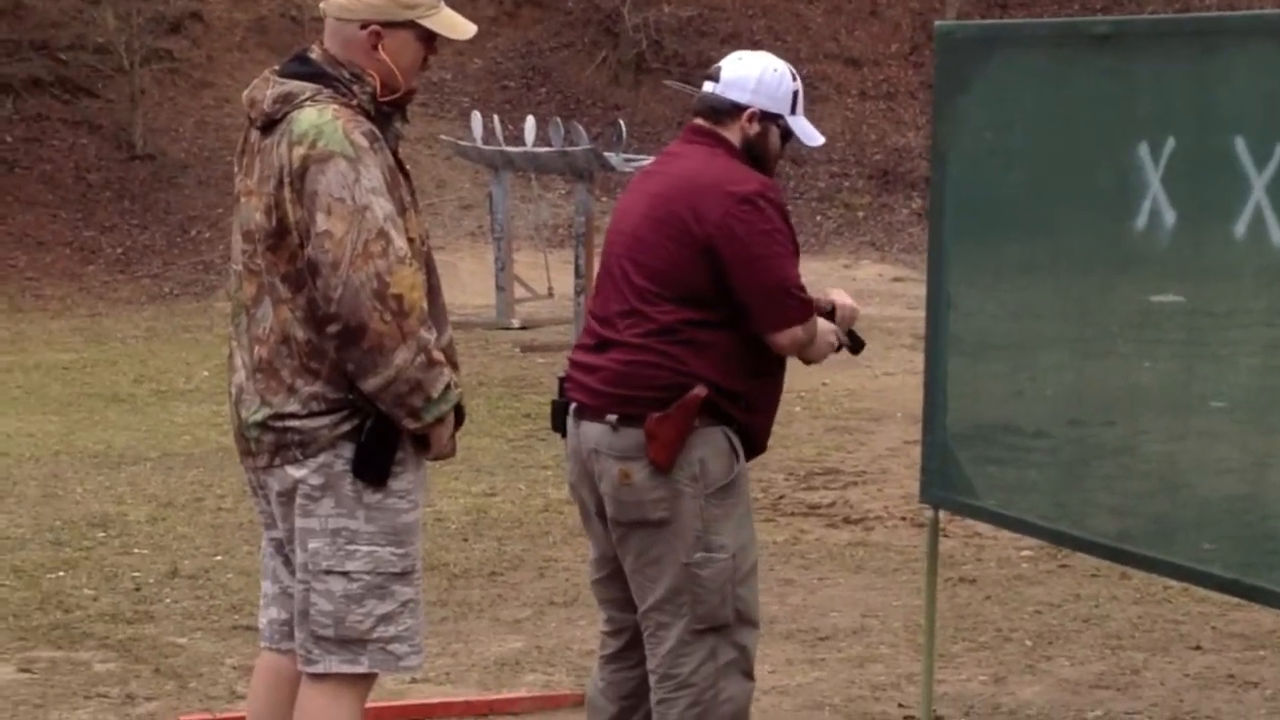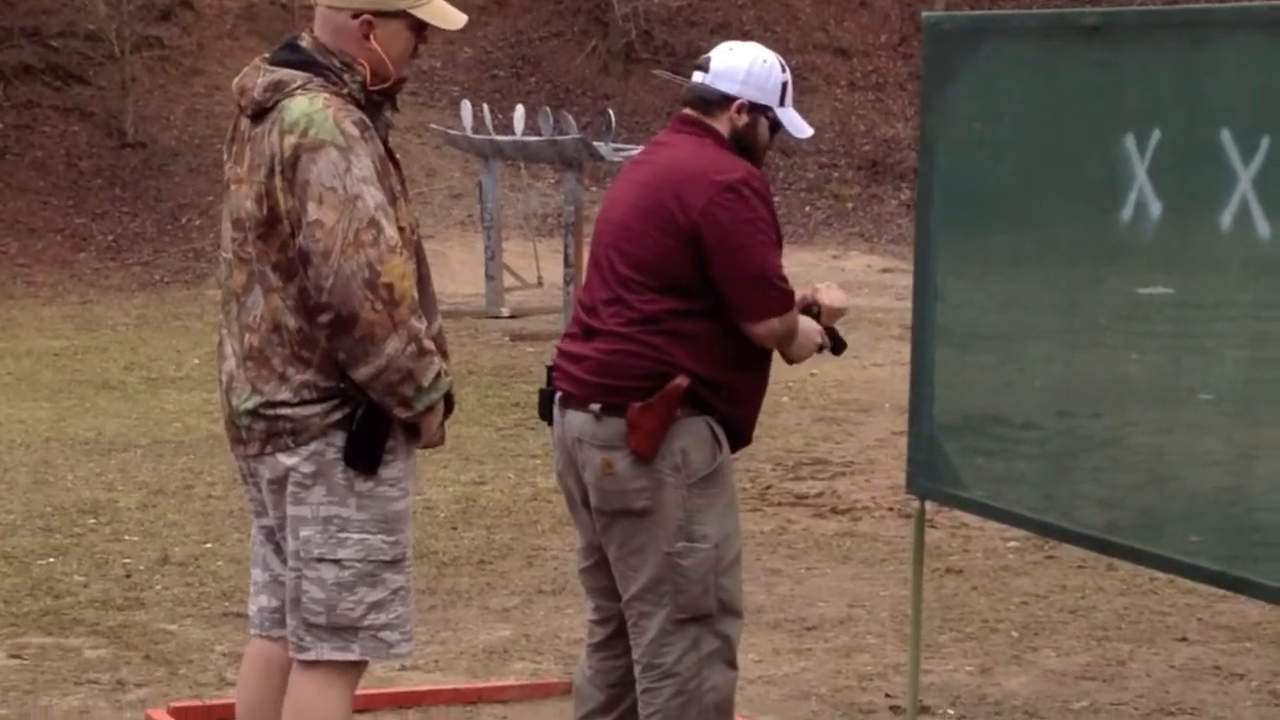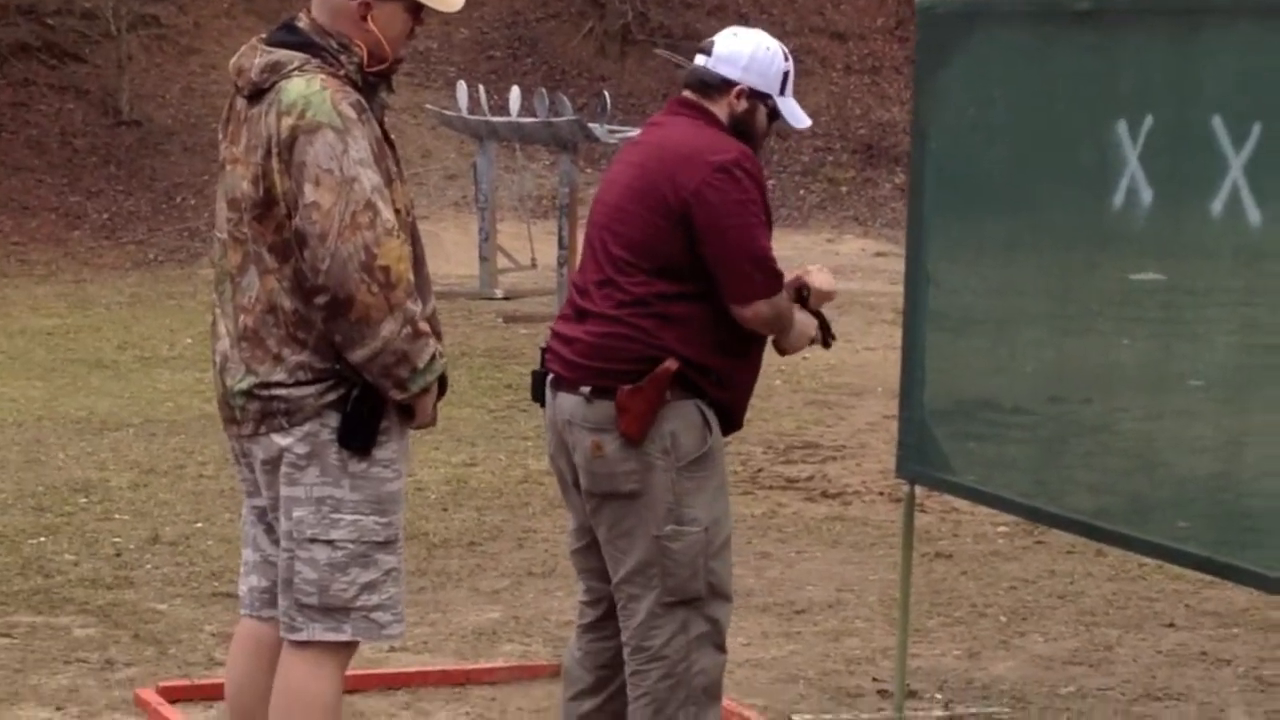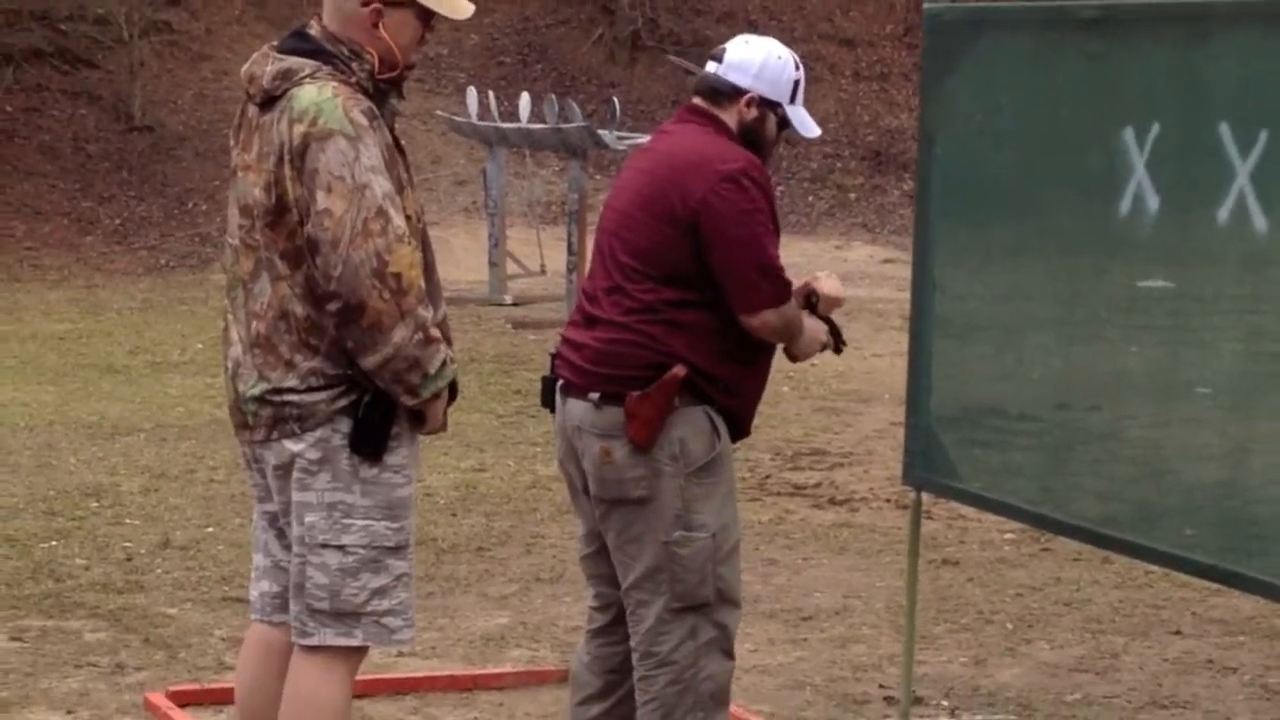
dt=0.2s
person 1, frame 1
left shoulder: (279, 121)
right shoulder: (335, 135)
right elbow: (370, 299)
right wrist: (433, 404)
left hip: (282, 418)
right hip: (345, 435)
left knee: (290, 638)
right knee: (342, 657)
person 1, frame 2
left shoulder: (267, 110)
right shoulder: (325, 125)
right elbow: (361, 289)
right wrist: (423, 392)
left hip: (273, 406)
right hip: (335, 424)
left knee: (279, 626)
right knee: (331, 646)
person 1, frame 3
left shoulder: (263, 89)
right shoulder: (322, 106)
right elbow: (356, 269)
right wrist: (417, 373)
left hip: (265, 384)
right hip: (329, 402)
left knee: (269, 607)
right knee: (322, 626)
person 1, frame 4
left shoulder: (275, 97)
right shoulder: (333, 113)
right elbow: (368, 274)
right wrist: (427, 378)
left hip: (275, 391)
right hip: (340, 408)
left knee: (279, 612)
right knee: (332, 631)
person 2, frame 1
left shoulder: (658, 176)
right shoulder: (739, 192)
right elbow: (786, 331)
left wrist: (810, 305)
right wrist: (818, 332)
left hip: (598, 429)
left knee: (632, 634)
right knee: (703, 642)
person 2, frame 2
left shoulder: (651, 165)
right shoulder: (725, 179)
right elbow: (764, 320)
left wrist: (797, 300)
right wrist: (800, 332)
left hip: (587, 419)
right hip: (653, 437)
left knee: (619, 623)
right knee: (687, 634)
person 2, frame 3
left shoulder: (651, 146)
right shoulder: (720, 161)
right elbow: (754, 302)
left wrist: (788, 286)
right wrist: (792, 321)
left hip: (581, 400)
right hip: (645, 418)
left knee: (610, 605)
right knee: (676, 614)
person 2, frame 4
left shoulder: (662, 153)
right shoulder: (728, 170)
right elbow: (761, 312)
left wrist: (795, 295)
right wrist: (801, 328)
left hip: (591, 407)
right hip: (654, 424)
left knee: (620, 610)
right knee: (686, 619)
